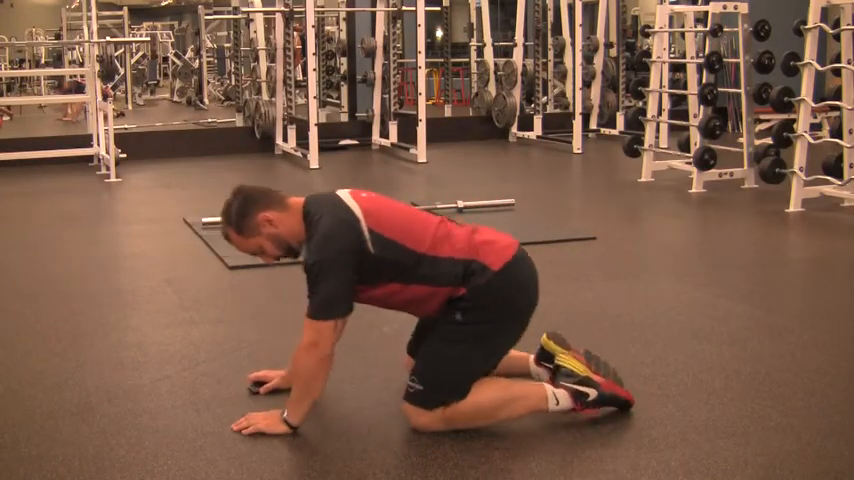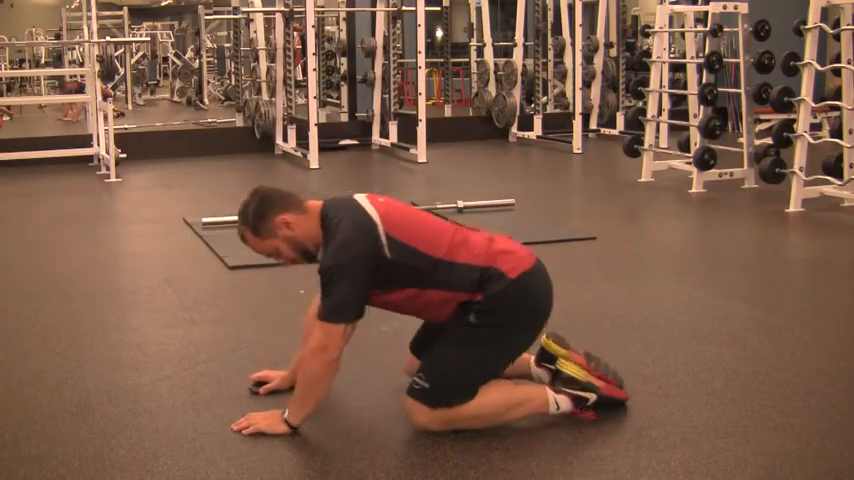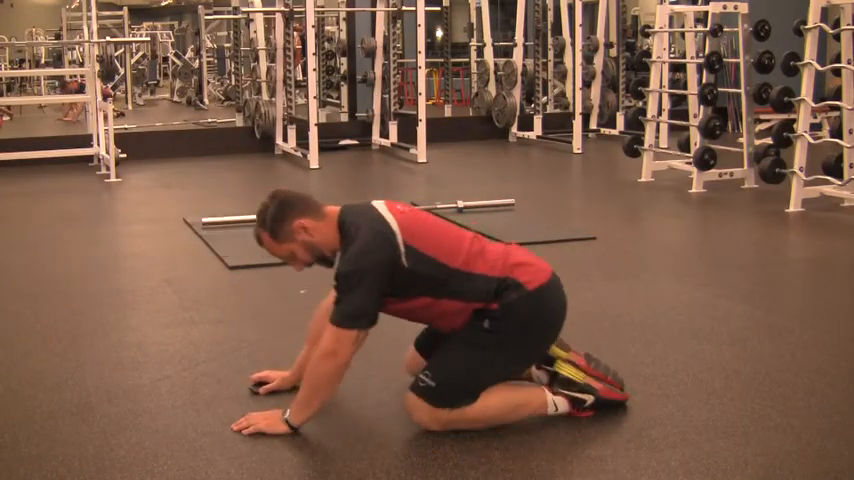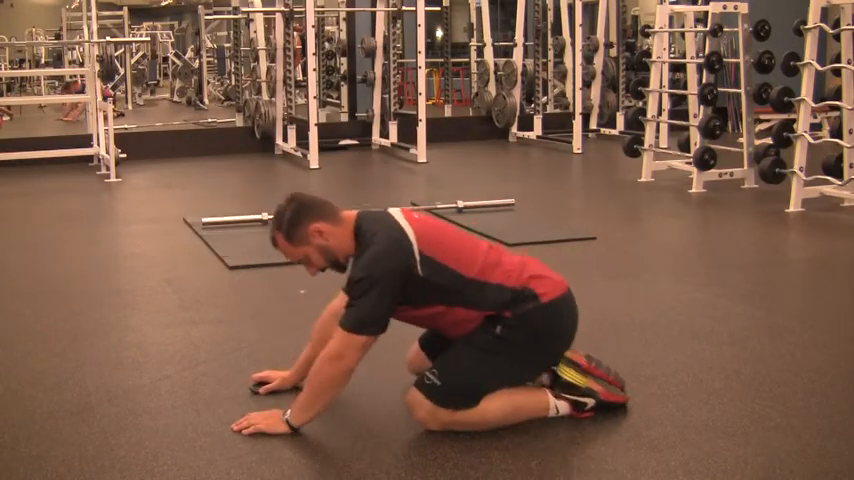
dt=0.2s
person 1, frame 1
left shoulder: (329, 239)
right shoulder: (327, 211)
left elbow: (319, 343)
right elbow: (320, 314)
left wrist: (289, 418)
right wrist: (292, 373)
left hip: (495, 286)
right hip: (492, 268)
left knee: (425, 412)
right knee: (420, 365)
left ankle: (566, 391)
right ankle: (544, 362)
person 1, frame 2
left shoulder: (347, 242)
right shoulder: (341, 215)
left elbow: (327, 347)
right elbow: (323, 311)
left wrist: (290, 419)
right wrist: (293, 374)
left hip: (510, 293)
right hip: (505, 277)
left knee: (426, 410)
right knee: (418, 367)
left ankle: (566, 393)
right ankle: (543, 363)
person 1, frame 3
left shoulder: (365, 248)
right shoulder: (358, 221)
left elbow: (335, 352)
right elbow: (332, 311)
left wrist: (291, 419)
right wrist: (295, 374)
left hip: (525, 304)
right hip: (515, 288)
left knee: (427, 409)
right knee: (418, 364)
left ankle: (565, 395)
right ankle: (543, 365)
person 1, frame 4
left shoulder: (382, 254)
right shoulder: (373, 227)
left elbow: (342, 356)
right elbow: (338, 313)
left wrist: (291, 419)
right wrist: (295, 374)
left hip: (538, 314)
right hip: (526, 299)
left knee: (428, 408)
right knee: (419, 362)
left ankle: (568, 397)
right ankle: (547, 367)
